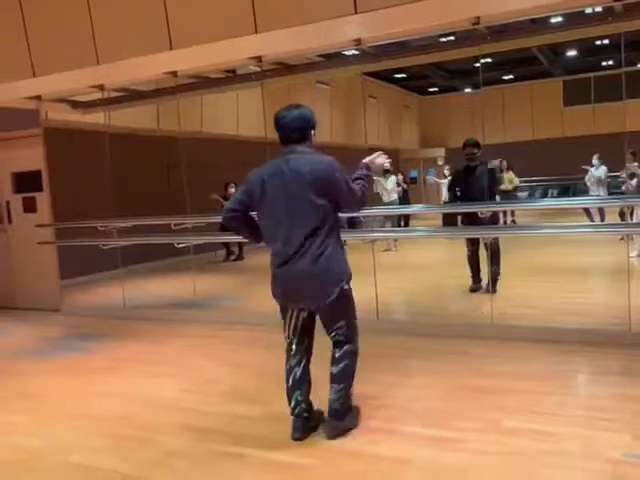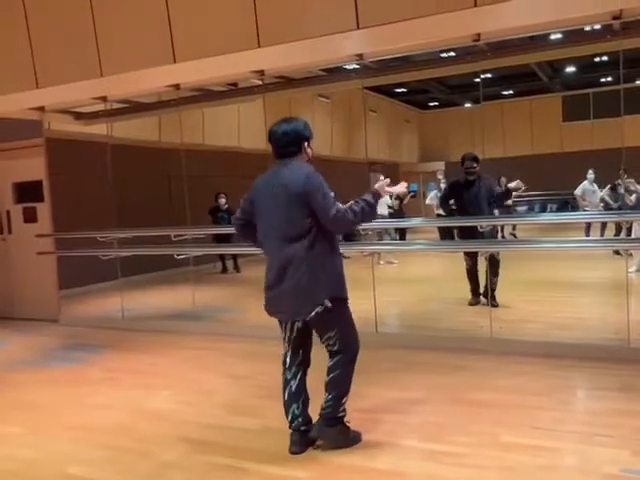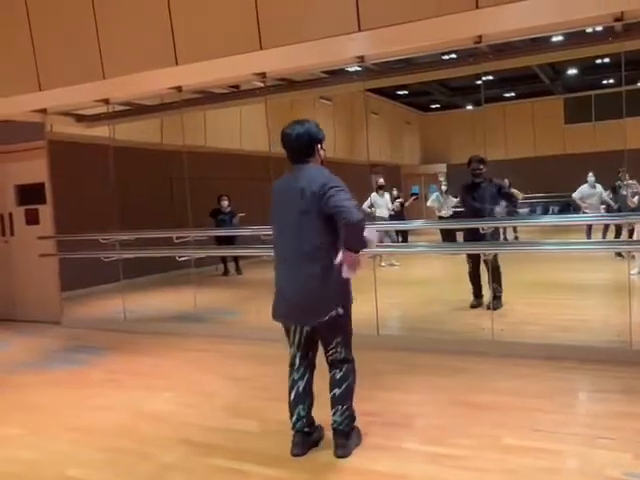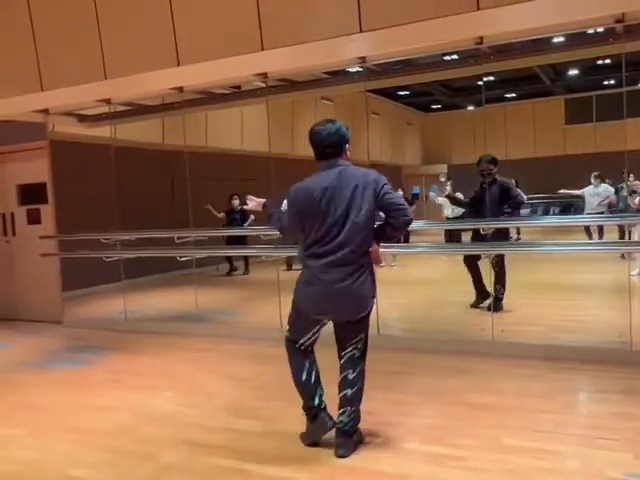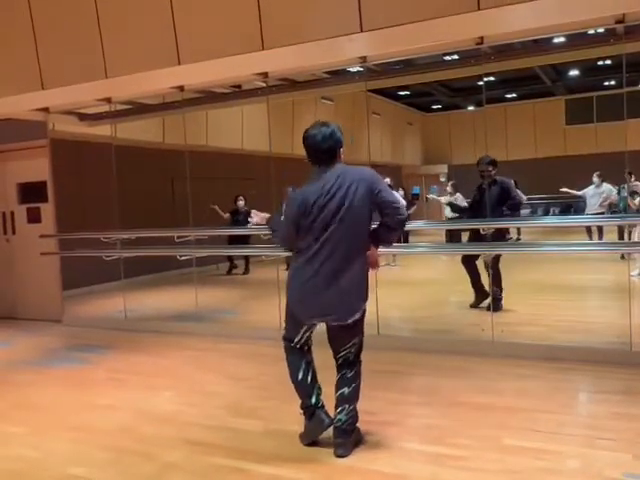
dt=1s
person 1, frame 1
left shoulder: (260, 176)
right shoulder: (325, 167)
left elbow: (231, 214)
right elbow: (353, 201)
right wrist: (365, 170)
left hip: (287, 278)
right hip: (327, 274)
left knee: (297, 347)
right knee: (344, 340)
left ankle: (302, 418)
right ankle: (340, 414)
person 1, frame 2
left shoulder: (262, 184)
right shoulder: (305, 176)
left elbow: (243, 225)
right elbow: (337, 219)
right wrist: (374, 196)
left hip: (281, 288)
right hip: (317, 285)
left knee: (294, 359)
right knee: (344, 349)
left ankle: (300, 431)
right ankle: (330, 423)
person 1, frame 3
left shoulder: (279, 188)
right shoulder: (324, 181)
right elbow: (352, 218)
left wrist: (343, 244)
right wrist: (352, 249)
left hip: (289, 293)
right hip: (326, 291)
left knee: (300, 363)
right knee: (340, 362)
left ankle: (302, 433)
right ankle: (344, 434)
person 1, frame 4
left shoulder: (302, 191)
right shoulder: (370, 180)
left elbow: (290, 229)
right elbow: (403, 215)
left wrist: (266, 207)
right wrist: (376, 238)
left hip: (314, 290)
right hip: (356, 290)
left knee: (298, 347)
right knee: (352, 361)
left ankle: (317, 415)
right ankle: (346, 434)
person 1, frame 5
left shoulder: (300, 196)
right shoulder: (365, 179)
left elbow: (288, 242)
right elbow: (397, 216)
left wrist: (269, 220)
right wrist: (373, 243)
left hip: (304, 292)
right hip: (348, 293)
left knee: (296, 348)
right knee: (348, 361)
left ankle: (314, 414)
right ankle: (345, 433)
person 2, frame 1
left shoulder: (487, 168)
right shoulder: (461, 172)
left elbow: (495, 187)
right elbow: (452, 189)
left wrist: (492, 170)
right wrist: (456, 201)
left hip: (487, 215)
right hip: (469, 215)
left knee: (492, 247)
right knee: (471, 249)
left ankle: (493, 280)
right ankle: (476, 280)
person 2, frame 2
left shoulder: (487, 182)
right shoulder: (456, 185)
left elbow: (497, 200)
right elbow: (443, 201)
left hip: (487, 229)
right hip: (467, 231)
left knee: (493, 259)
right knee: (470, 264)
left ankle: (490, 293)
right ankle: (475, 294)
person 2, frame 3
left shoulder: (495, 185)
right shoulder: (466, 188)
left elbow: (512, 198)
right elbow: (469, 205)
right wrist: (491, 209)
left hip: (490, 231)
right hip: (471, 232)
left knee: (492, 263)
right knee: (472, 266)
left ankle: (497, 297)
right ankle: (477, 296)
person 2, frame 4
left shoulder: (504, 184)
right shoulder: (481, 188)
left elbow: (519, 200)
right elbow: (470, 205)
left wrist: (504, 212)
right wrist: (451, 197)
left hip: (498, 231)
right hip: (480, 230)
left knee: (497, 264)
right knee: (469, 259)
left ankle: (498, 299)
right ankle: (482, 293)
person 2, frame 5
left shoulder: (504, 184)
right shoulder: (479, 189)
left elbow: (517, 202)
right elbow: (471, 210)
left wrist: (502, 214)
right wrist: (451, 204)
left hip: (497, 232)
right hip: (478, 231)
left knee: (491, 264)
right knee: (467, 259)
left ankle: (496, 298)
right ankle: (481, 292)
